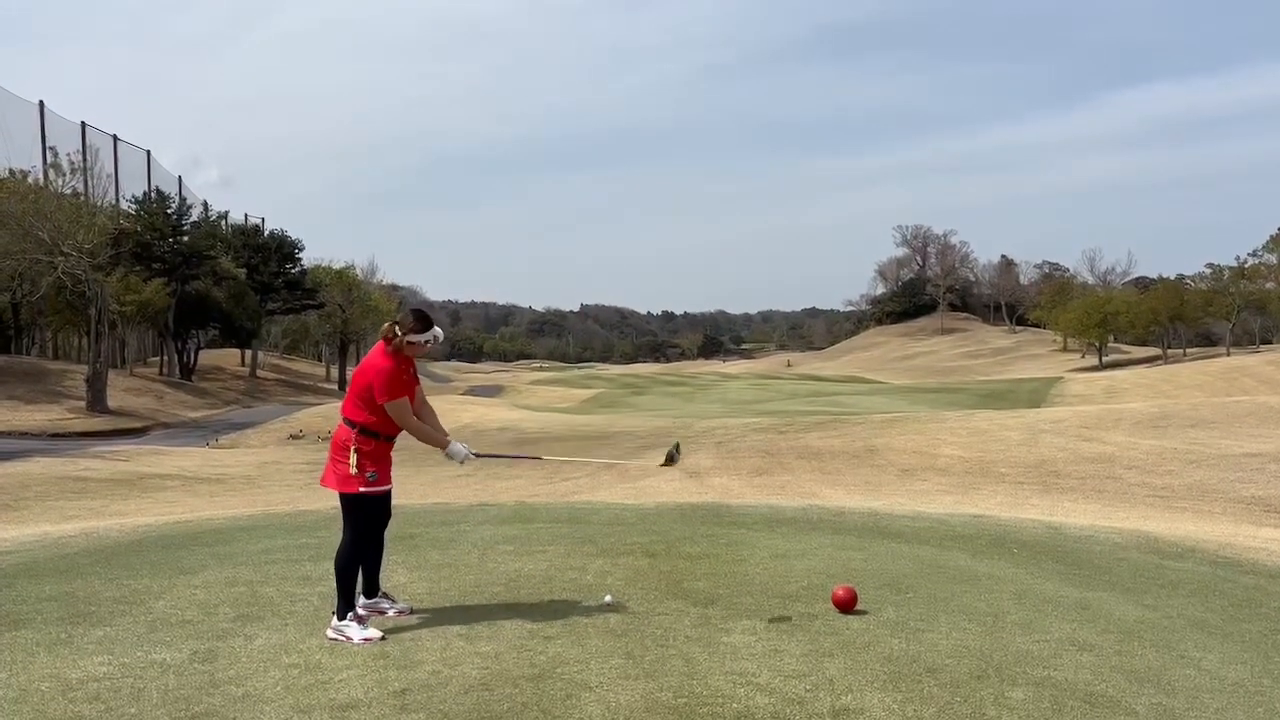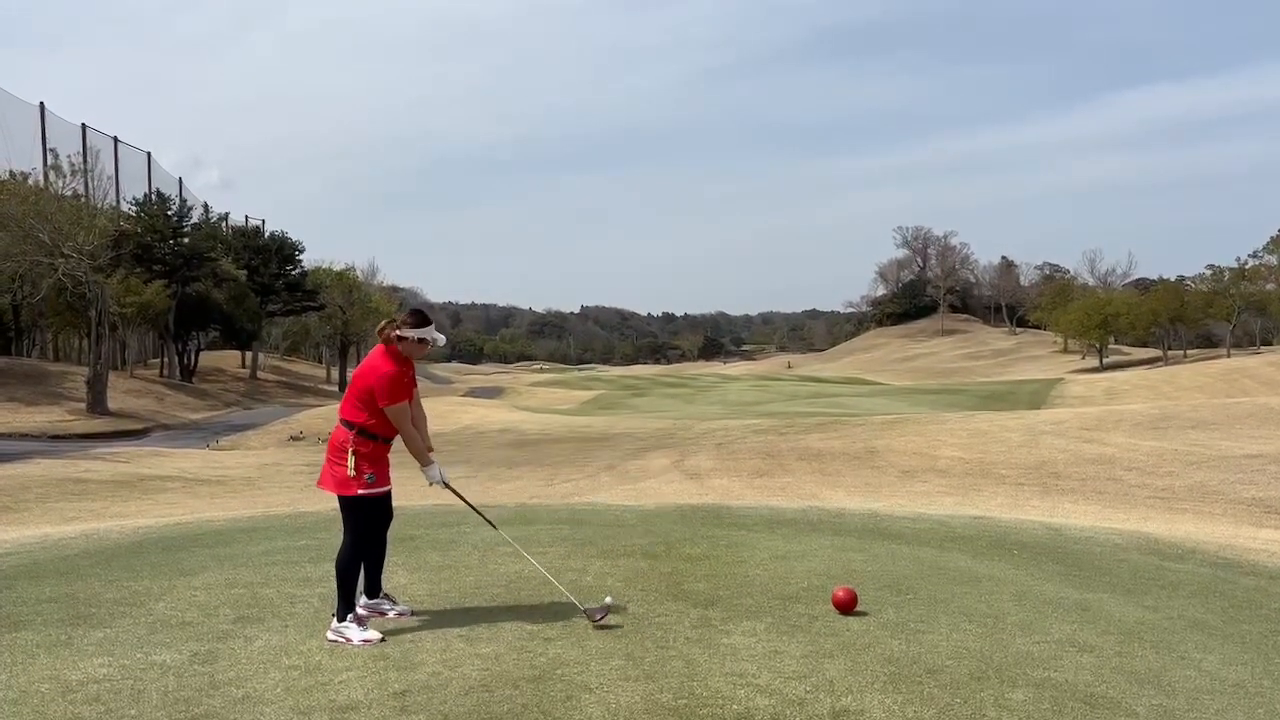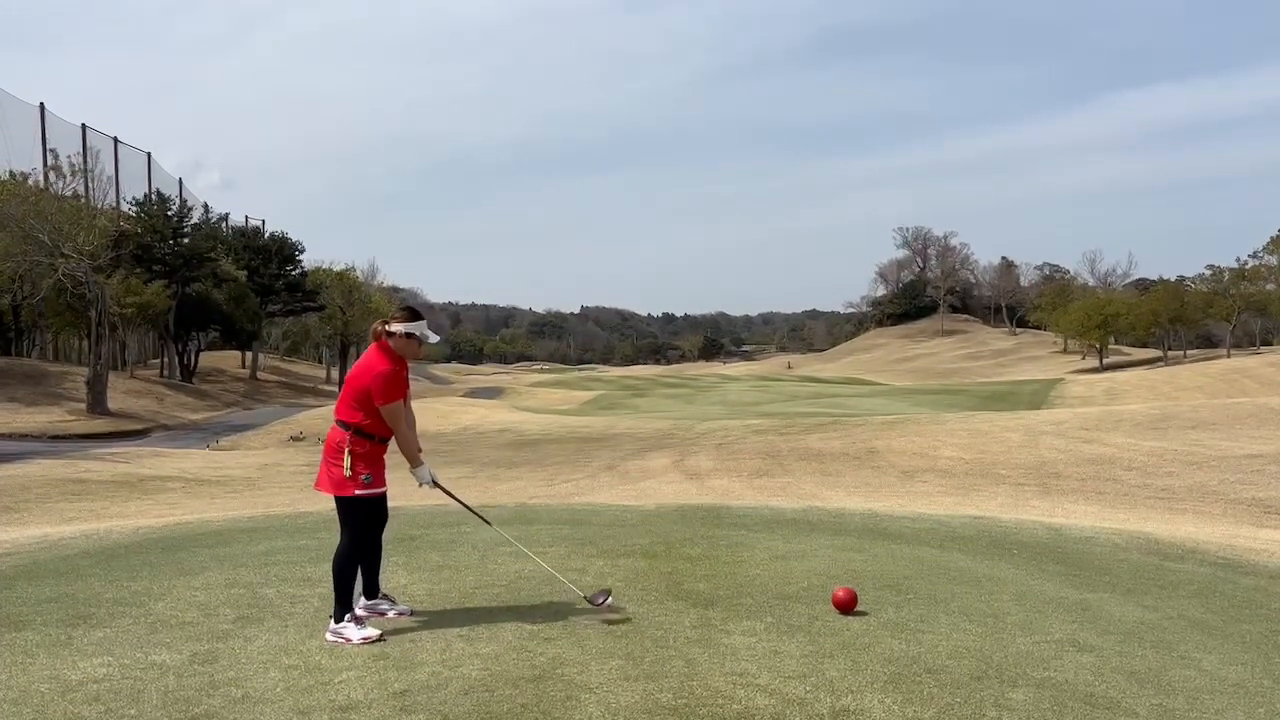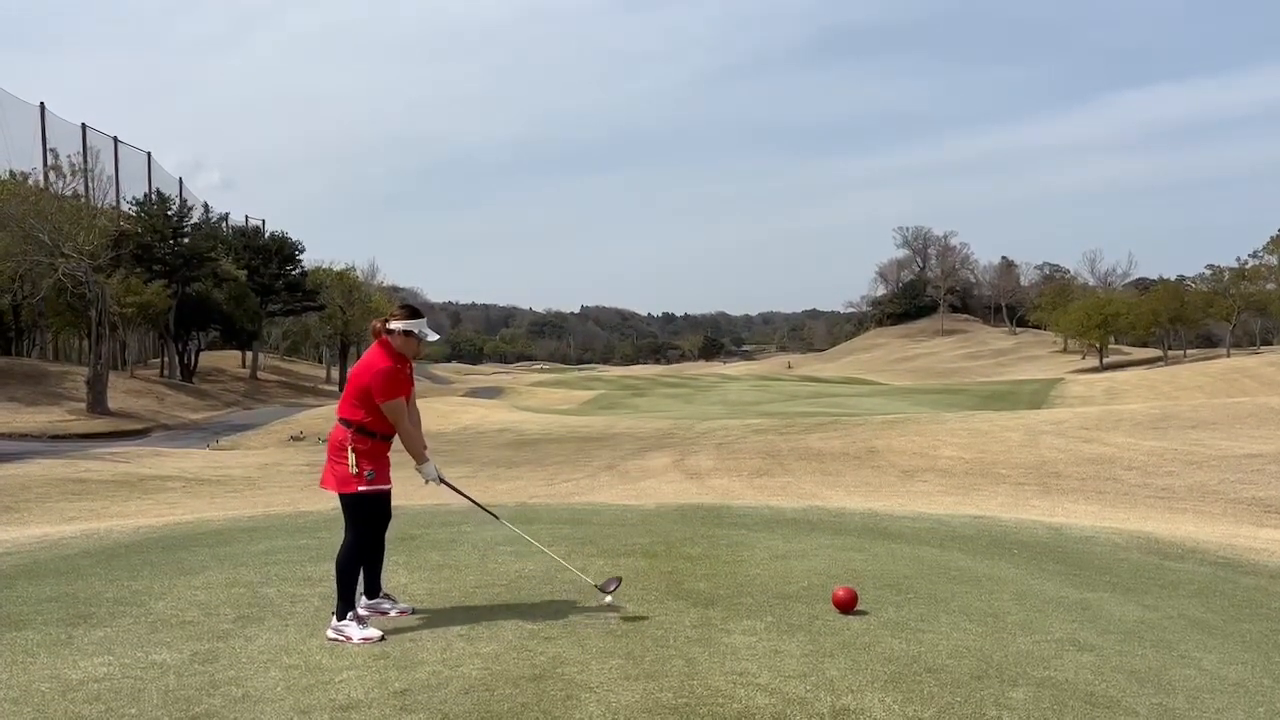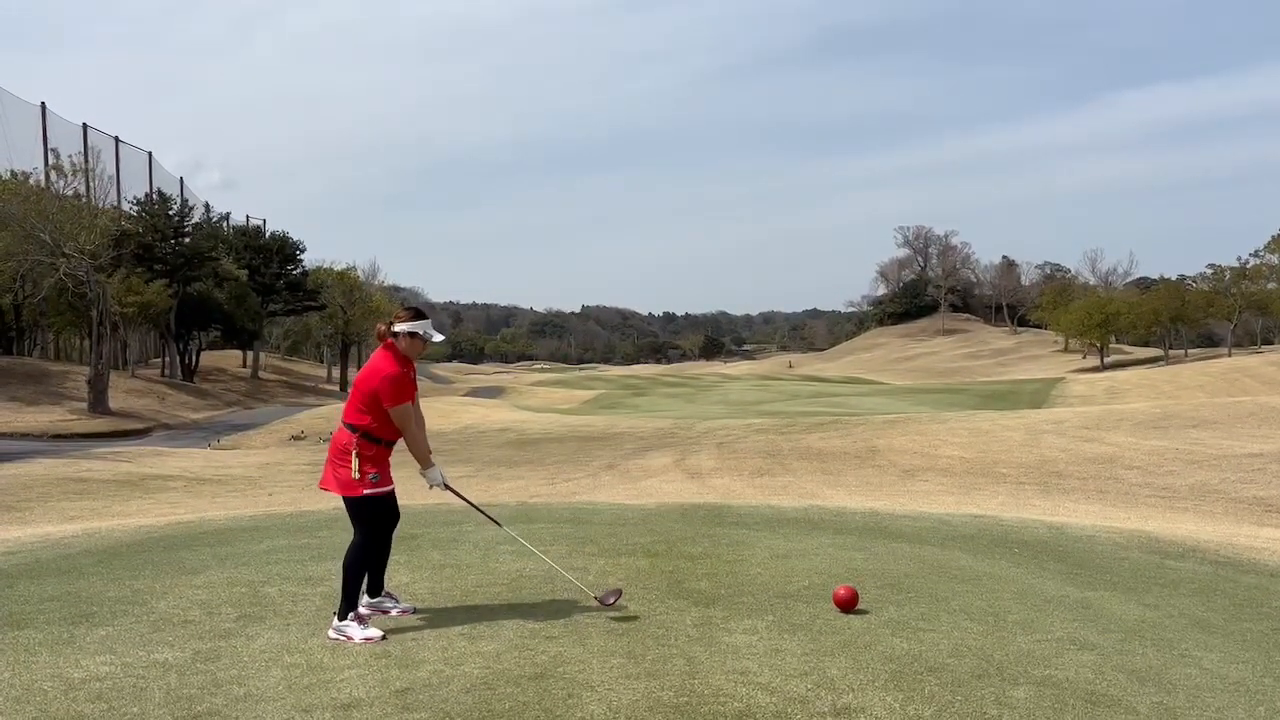
dt=0.4s
person 1, frame 1
left shoulder: (402, 359)
right shoulder: (384, 368)
left elbow: (421, 406)
right elbow: (408, 423)
left wrist: (448, 440)
right wrist: (447, 446)
left hip: (374, 451)
right hip: (357, 452)
left knee: (377, 524)
right knee: (357, 532)
left ankle: (370, 597)
right ankle: (342, 619)
person 1, frame 2
left shoulder: (401, 359)
right shoulder: (385, 371)
left elbow: (416, 410)
right elbow: (405, 428)
left wrist: (429, 453)
right wrist: (428, 465)
left hip: (371, 452)
right hip: (354, 453)
left knee: (380, 523)
right knee: (358, 534)
left ankle: (372, 597)
right ankle: (342, 620)
person 1, frame 3
left shoulder: (394, 359)
right shoulder: (381, 371)
left elbow: (406, 413)
right elbow: (400, 428)
left wrist: (418, 457)
right wrist: (417, 466)
left hip: (366, 452)
right hip: (351, 455)
left knee: (375, 524)
right knee: (354, 534)
left ankle: (371, 598)
right ankle: (341, 620)
person 1, frame 4
left shoulder: (398, 359)
right shoulder: (381, 368)
left elbow: (411, 411)
right elbow: (402, 425)
left wrist: (423, 455)
right wrist: (423, 462)
left hip: (371, 451)
right hip: (354, 453)
left knee: (378, 523)
right knee: (358, 532)
left ankle: (372, 597)
right ankle: (343, 618)
person 1, frame 5
left shoulder: (402, 362)
right shoulder: (389, 373)
left elbow: (416, 415)
right elbow: (408, 429)
left wrist: (429, 460)
right wrist: (429, 467)
left hip: (371, 454)
right hip: (356, 456)
left knee: (387, 521)
right knee: (367, 532)
left ankle: (374, 596)
right ankle: (344, 618)
